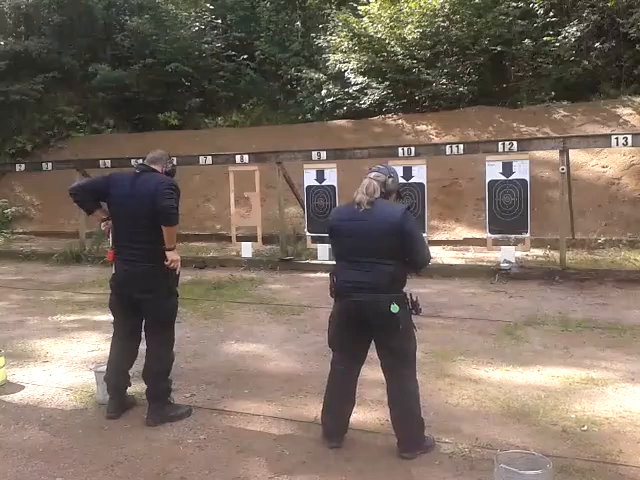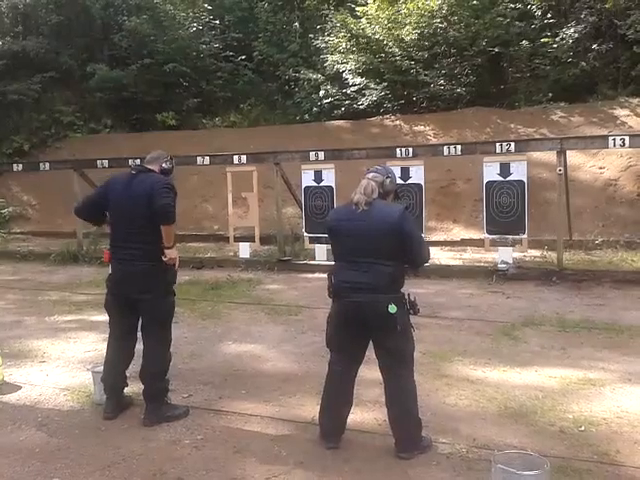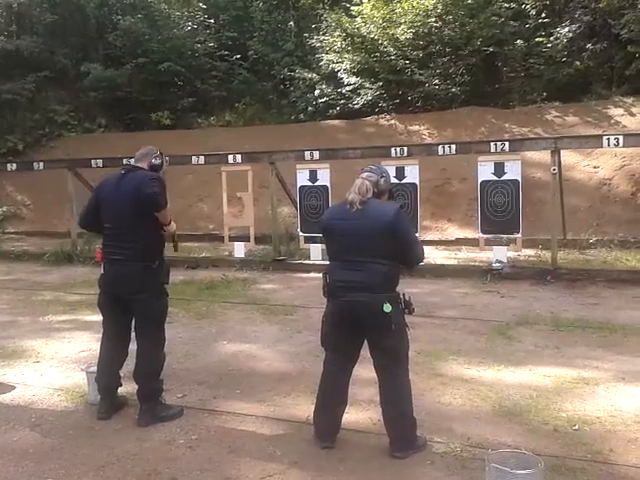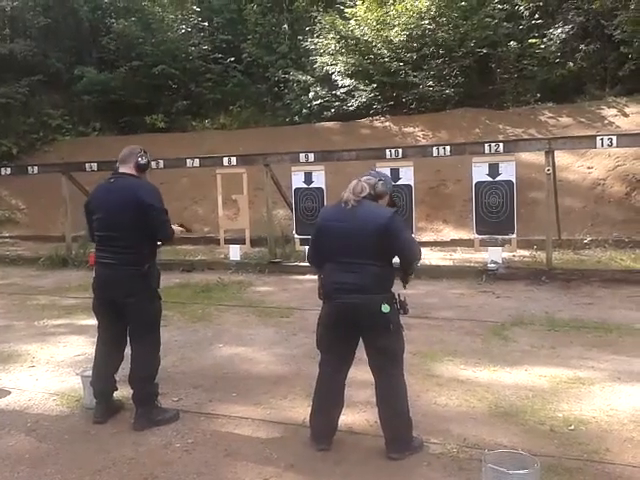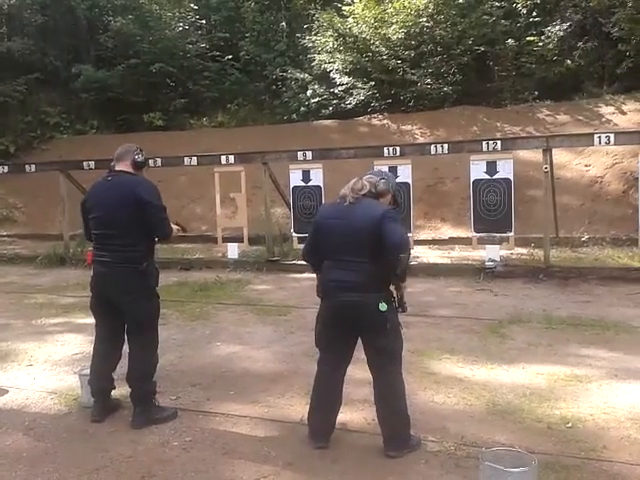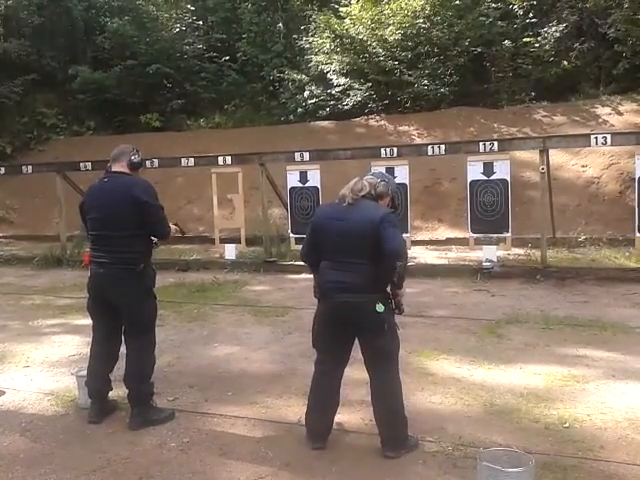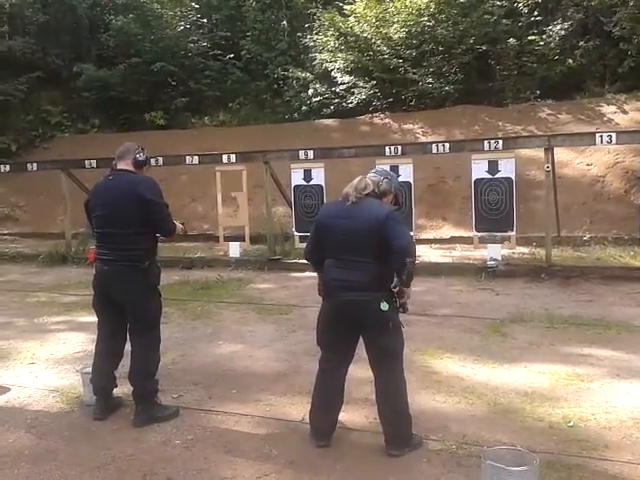
dt=0.4s
person 1, frame 1
left shoulder: (338, 215)
right shoulder: (399, 215)
right elbow: (421, 259)
left hip: (347, 302)
right hip: (387, 304)
left knee: (343, 367)
right knee: (400, 372)
left ankle: (333, 432)
right ankle: (411, 441)
person 1, frame 2
left shoulder: (336, 216)
right shoulder: (397, 215)
right elbow: (420, 256)
left hip: (345, 302)
right hip: (385, 304)
left knee: (340, 367)
right knee: (398, 372)
left ankle: (330, 433)
right ankle: (408, 441)
person 1, frame 3
left shoulder: (331, 215)
right shoulder: (392, 213)
right elbow: (414, 256)
left hip: (340, 301)
right hip: (380, 303)
left knee: (335, 366)
right knee: (393, 371)
left ankle: (325, 433)
right ankle: (403, 441)
person 1, frame 4
left shoulder: (326, 215)
right shoulder: (386, 217)
left elbow: (314, 258)
right elbow: (412, 253)
right wrist: (405, 273)
left hip: (336, 303)
right hip: (376, 305)
left knee: (331, 368)
right knee: (388, 373)
left ankle: (321, 435)
right ankle: (399, 442)
person 1, frame 5
left shoulder: (326, 213)
right shoulder: (382, 213)
left elbow: (309, 254)
right elbow: (399, 245)
right wrist: (398, 278)
left hip: (334, 301)
right hip: (373, 303)
left knee: (329, 366)
right knee: (387, 370)
left ankle: (319, 433)
right ankle: (397, 440)
person 1, frame 6
left shoulder: (324, 213)
right shoulder: (382, 216)
left elbow: (307, 255)
right elbow: (396, 254)
right wrist: (396, 286)
left hip: (331, 302)
right hip: (370, 304)
left knee: (327, 367)
right knee: (384, 371)
left ankle: (316, 434)
right ankle: (394, 441)
person 1, frame 7
left shoulder: (328, 212)
right shoulder: (386, 214)
left elbow: (311, 254)
right elbow: (405, 250)
right wrist: (404, 283)
left hip: (336, 301)
right hip: (375, 302)
left knee: (331, 365)
right knee: (388, 370)
left ankle: (321, 432)
right ankle: (399, 439)
person 2, frame 1
left shoulder: (116, 181)
right shoulder: (165, 184)
left elbow: (77, 190)
right elbow: (168, 213)
left wrist: (105, 217)
right wrist: (171, 248)
left hip: (123, 272)
right hip: (155, 274)
left knee: (123, 335)
right knee: (159, 340)
left ankle: (116, 399)
right ankle: (159, 406)
person 2, frame 2
left shoulder: (115, 183)
right shoulder: (161, 184)
left elbow: (82, 210)
right elbow: (165, 212)
right wrist: (169, 246)
left hip: (120, 272)
right hip: (152, 274)
left knee: (119, 335)
right knee: (156, 340)
left ankle: (113, 400)
right ankle: (156, 406)
person 2, frame 3
left shoulder: (106, 185)
right shoulder: (150, 180)
left elbow: (86, 221)
right elbow: (154, 199)
right wrist: (167, 223)
left hip: (112, 271)
right hip: (144, 273)
left knee: (113, 335)
right knee: (150, 339)
left ankle: (107, 399)
right ankle: (150, 406)
person 2, frame 4
left shoulder: (97, 193)
right shoulder: (145, 190)
left elbow: (94, 234)
right elbow: (162, 234)
right wrist: (173, 230)
left hip: (104, 276)
right hip: (136, 278)
left knee: (108, 339)
right knee: (145, 343)
left ankle: (102, 404)
right ankle: (146, 410)
person 2, frame 5
left shoulder: (93, 191)
right shoulder: (143, 187)
left elbow: (90, 234)
right elbow: (161, 231)
right wrist: (172, 229)
left hip: (102, 274)
right hip: (134, 276)
left knee: (105, 337)
right knee: (142, 341)
left ankle: (101, 402)
right ankle: (144, 408)
person 2, frame 6
left shoulder: (91, 192)
right shoulder: (139, 187)
left elbow: (93, 231)
right elbow: (159, 230)
right wrist: (170, 229)
left hip: (99, 275)
right hip: (131, 276)
left knee: (103, 338)
right knee: (140, 342)
left ankle: (97, 403)
right ankle: (141, 409)
person 2, frame 7
left shoulder: (97, 190)
right shoulder: (144, 185)
left elbow: (99, 228)
right elbow: (164, 227)
right wrist: (176, 227)
left hip: (104, 272)
right hip: (136, 274)
left knee: (108, 335)
right knee: (145, 339)
left ankle: (102, 400)
right ankle: (146, 406)
